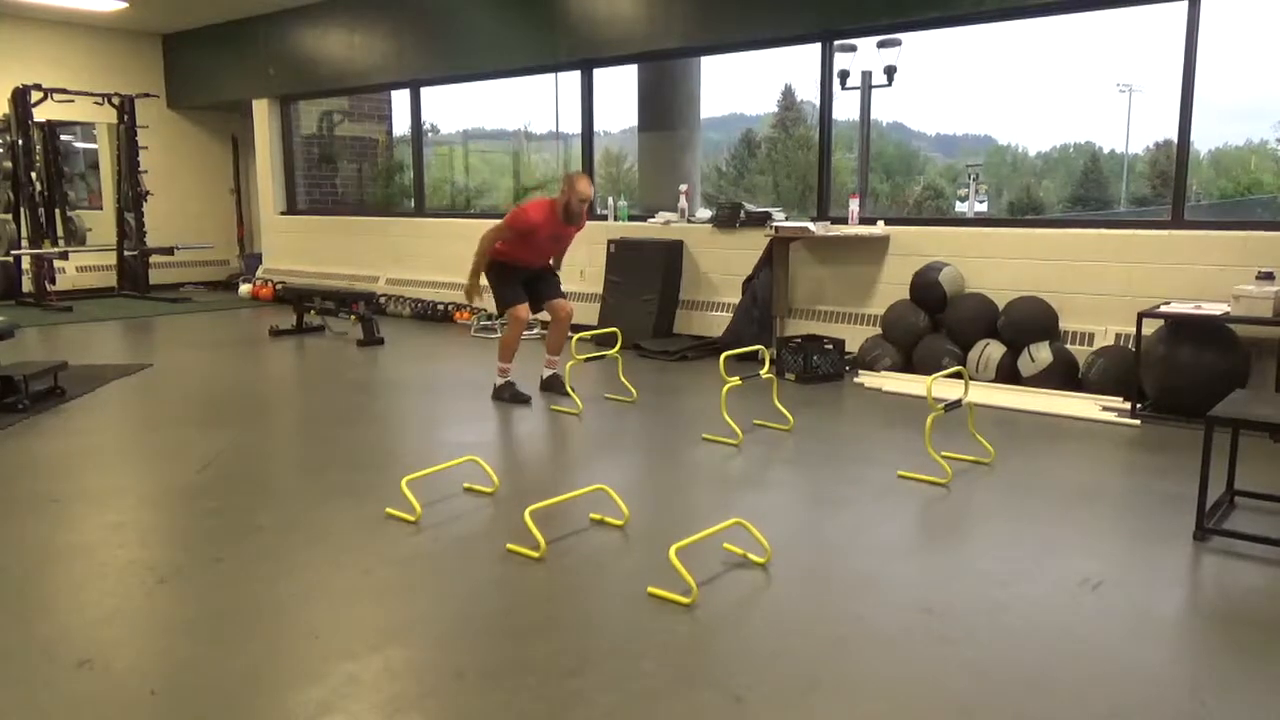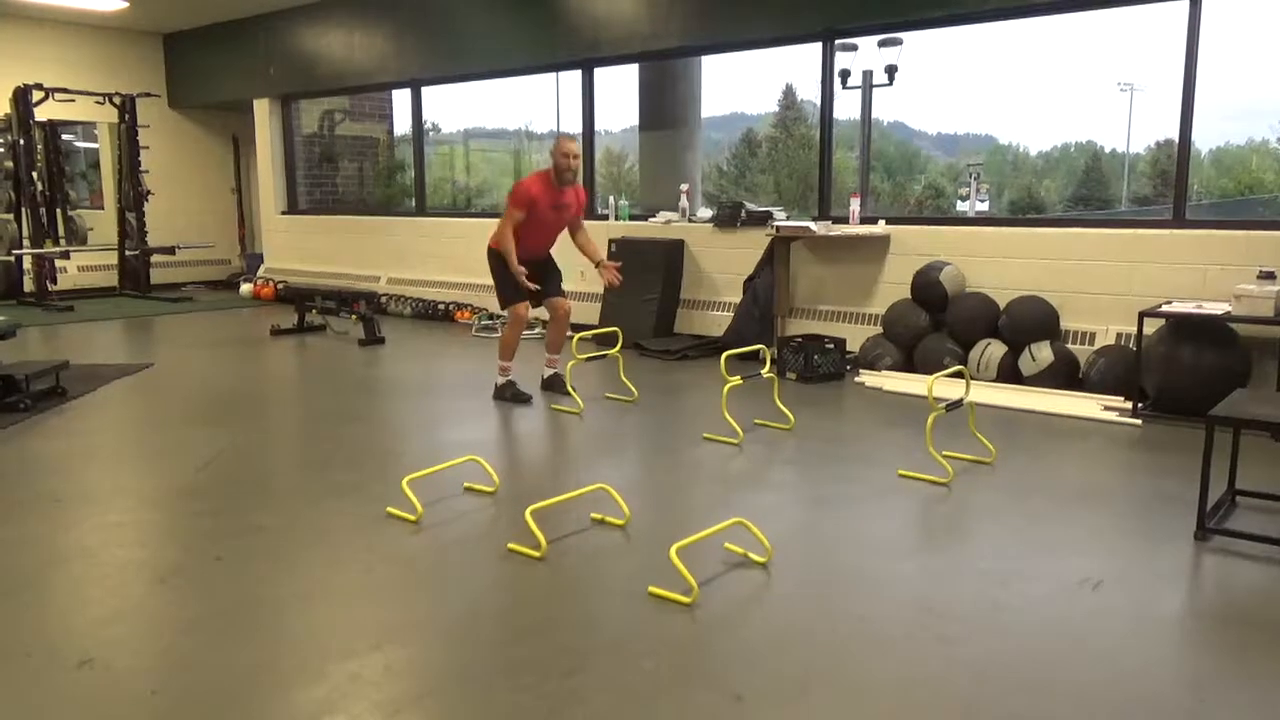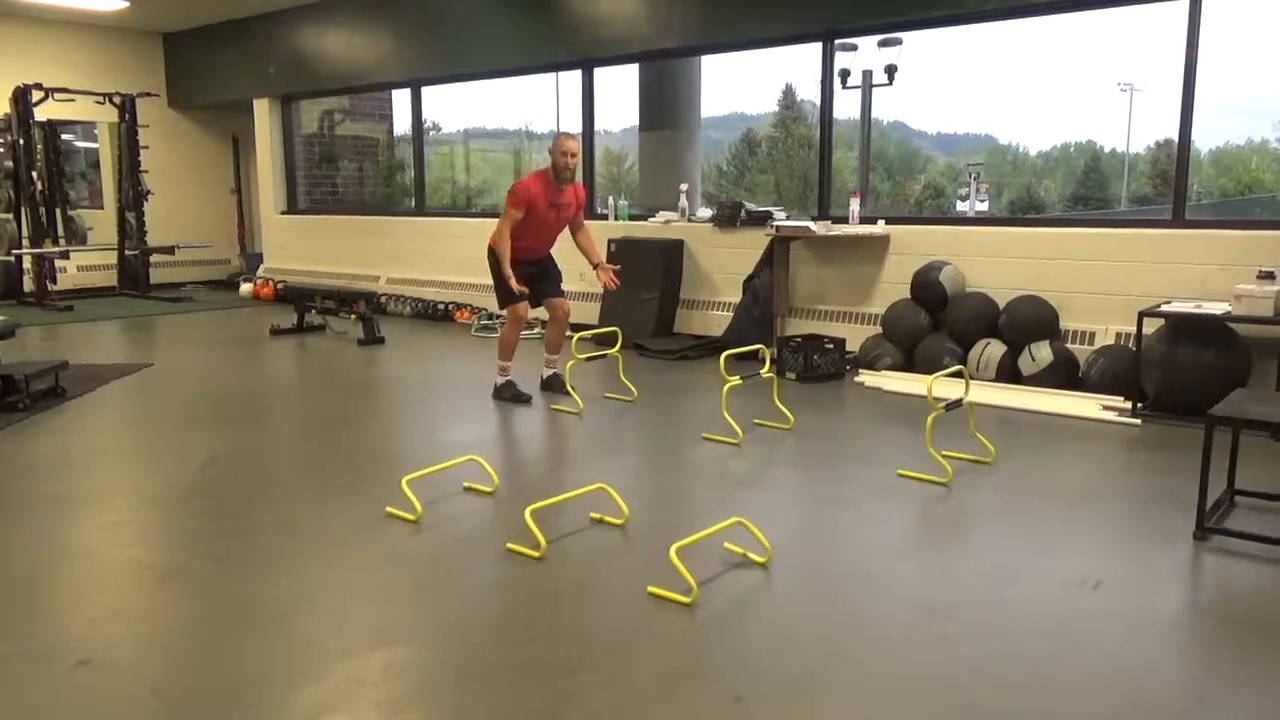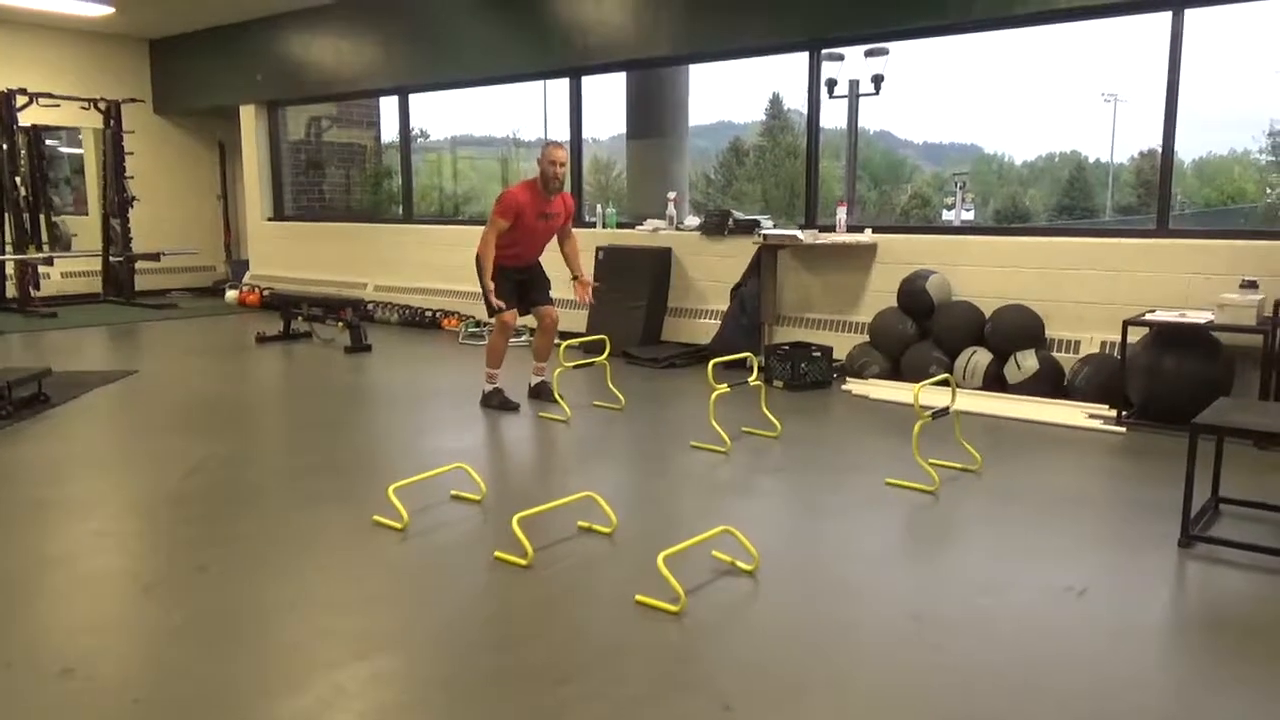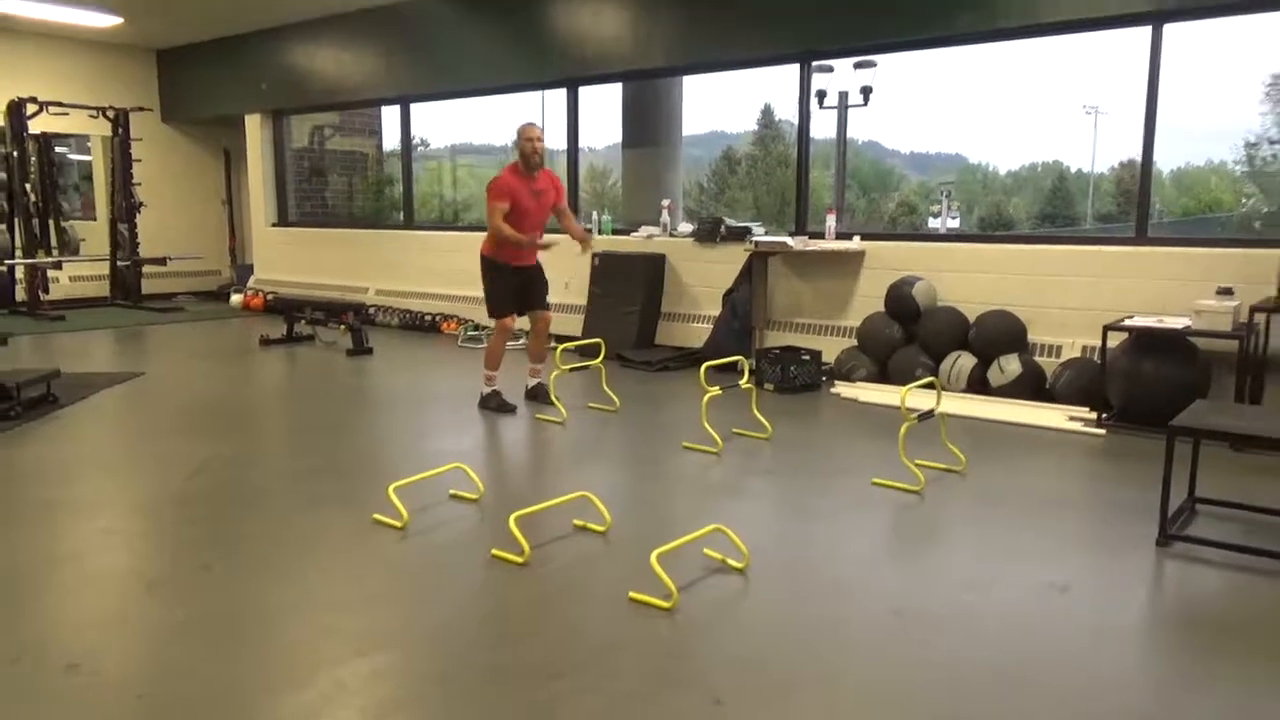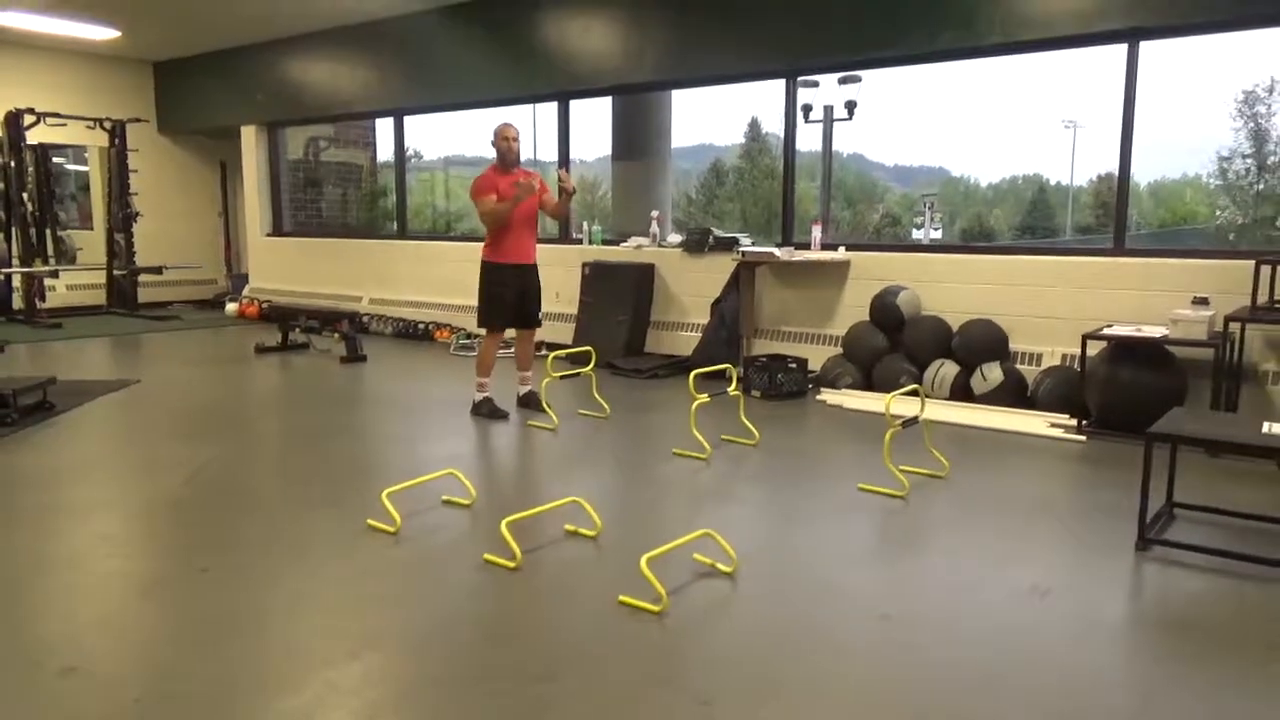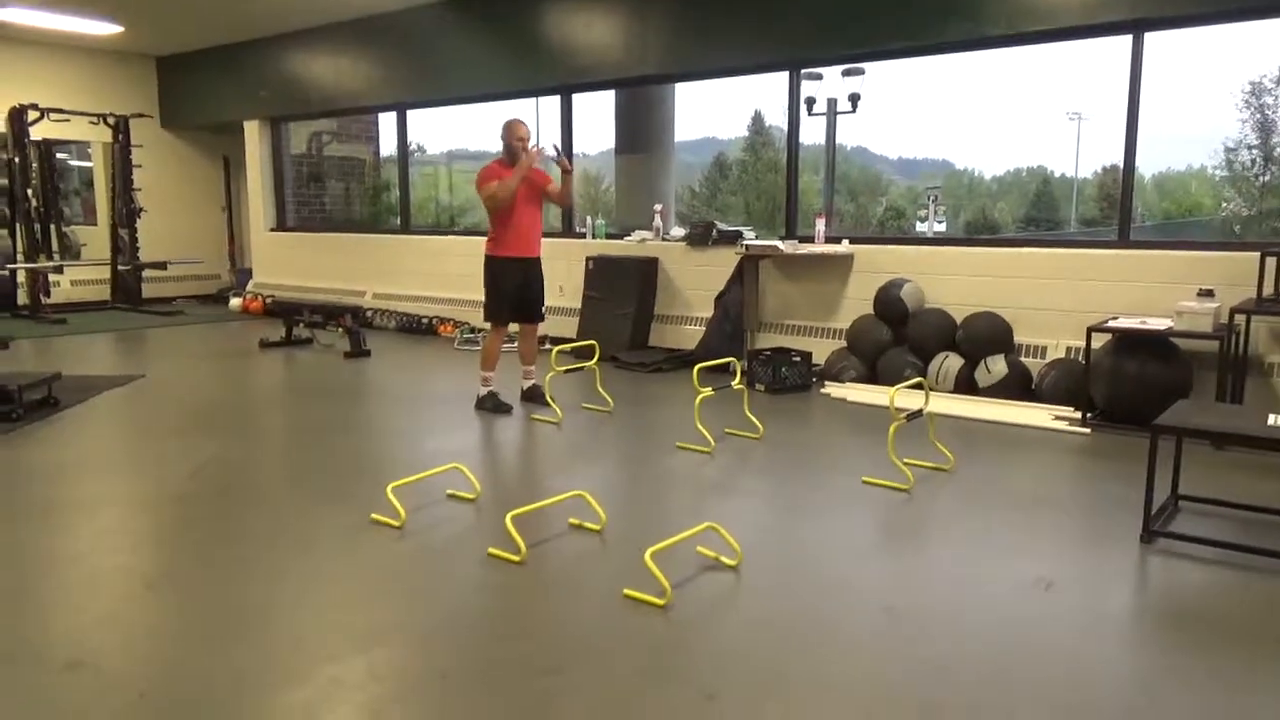
dt=0.4s
person 1, frame 1
left shoulder: (578, 220)
right shoulder: (531, 215)
right elbow: (490, 238)
left wrist: (553, 272)
right wrist: (474, 277)
left hip: (537, 266)
right hip: (504, 264)
left knee: (564, 312)
right knee: (520, 316)
left ankle: (550, 375)
right ankle: (502, 383)
person 1, frame 2
left shoulder: (577, 193)
right shoulder: (529, 187)
left elbow: (578, 230)
right elbow: (505, 228)
left wrist: (600, 263)
right wrist: (514, 268)
left hip: (539, 256)
right hip: (507, 254)
left knee: (562, 310)
right knee: (520, 314)
left ankle: (550, 374)
right ankle: (503, 382)
person 1, frame 3
left shoulder: (577, 193)
right shoulder: (527, 188)
left elbow: (579, 230)
right elbow: (503, 229)
left wrist: (598, 264)
right wrist: (507, 271)
left hip: (540, 257)
right hip: (509, 255)
left knee: (561, 311)
right knee: (519, 314)
left ankle: (550, 374)
right ankle: (502, 382)
person 1, frame 4
left shoulder: (566, 202)
right shoulder: (515, 197)
left elbow: (567, 238)
right elbow: (489, 237)
left wrist: (578, 276)
right wrist: (487, 281)
left hip: (529, 265)
right hip: (499, 264)
left knee: (550, 318)
right knee: (507, 321)
left ankle: (538, 382)
right ankle: (490, 389)
person 1, frame 5
left shoulder: (553, 181)
right shoulder: (504, 181)
left elbow: (564, 214)
right elbow: (494, 225)
left wrist: (581, 236)
right wrist: (526, 241)
left hip: (529, 262)
right hip: (498, 262)
left knee: (542, 320)
right knee: (506, 324)
left ankle: (534, 383)
right ankle: (489, 391)
person 1, frame 6
left shoulder: (532, 178)
right shoulder: (485, 180)
left elbow: (557, 214)
right elbow: (489, 219)
left wrist: (567, 194)
right wrist: (517, 196)
left hip: (528, 266)
right hip: (498, 267)
left knee: (527, 332)
right knee: (494, 333)
left ankle: (525, 391)
right ankle: (481, 398)
person 1, frame 7
left shoulder: (538, 173)
right shoulder: (490, 172)
left elbow: (563, 201)
right elbow: (495, 201)
left wrist: (567, 172)
right wrist: (521, 169)
left hip: (532, 260)
right hip: (502, 260)
left knee: (531, 325)
right knee: (499, 326)
left ankle: (529, 385)
right ankle: (485, 392)
